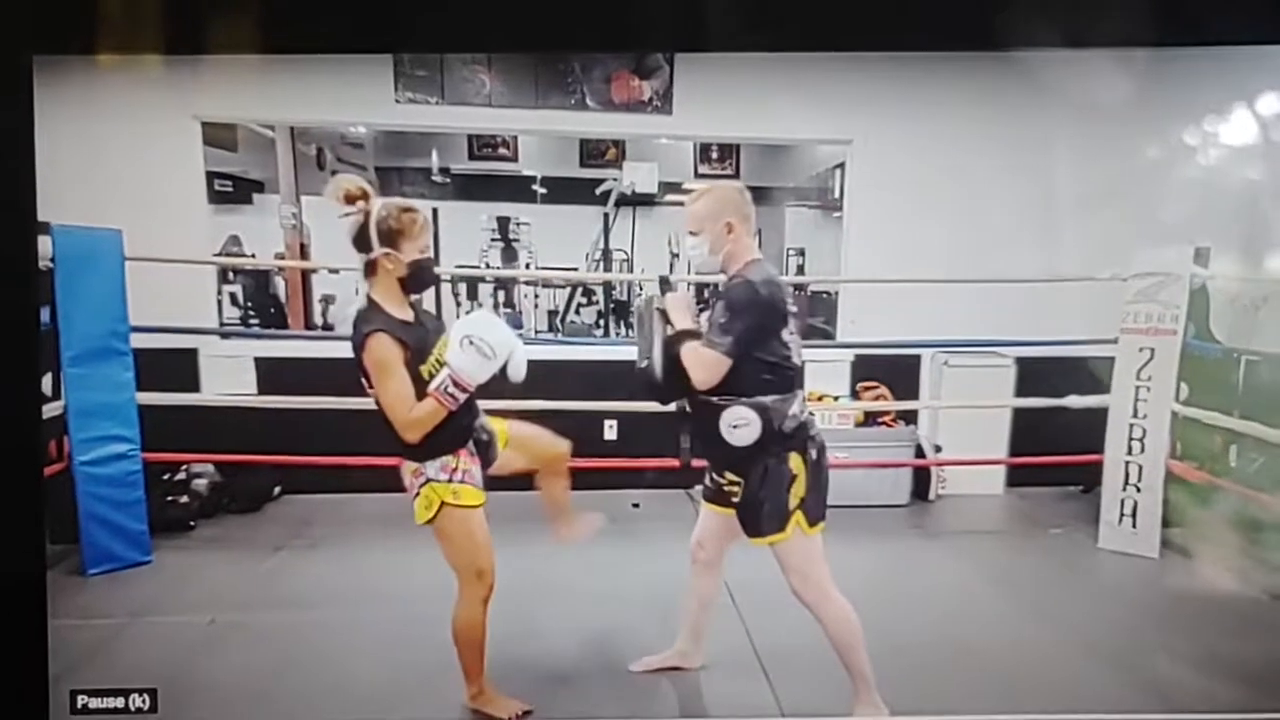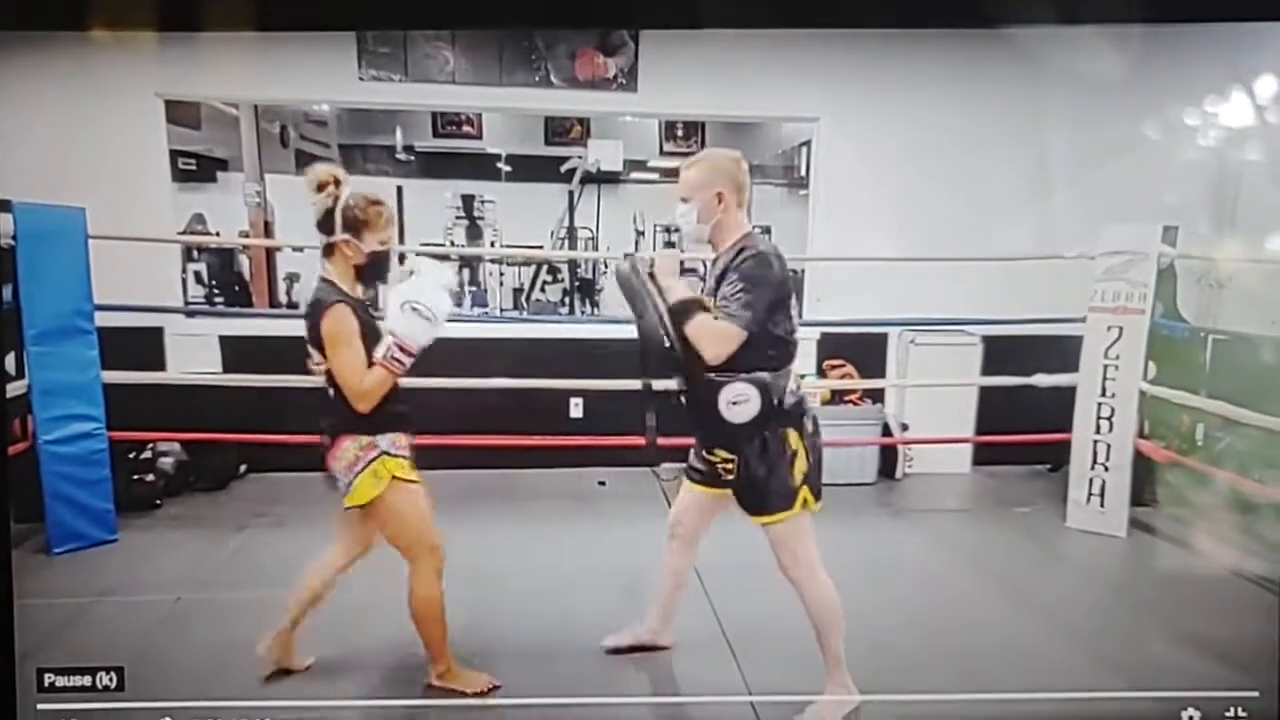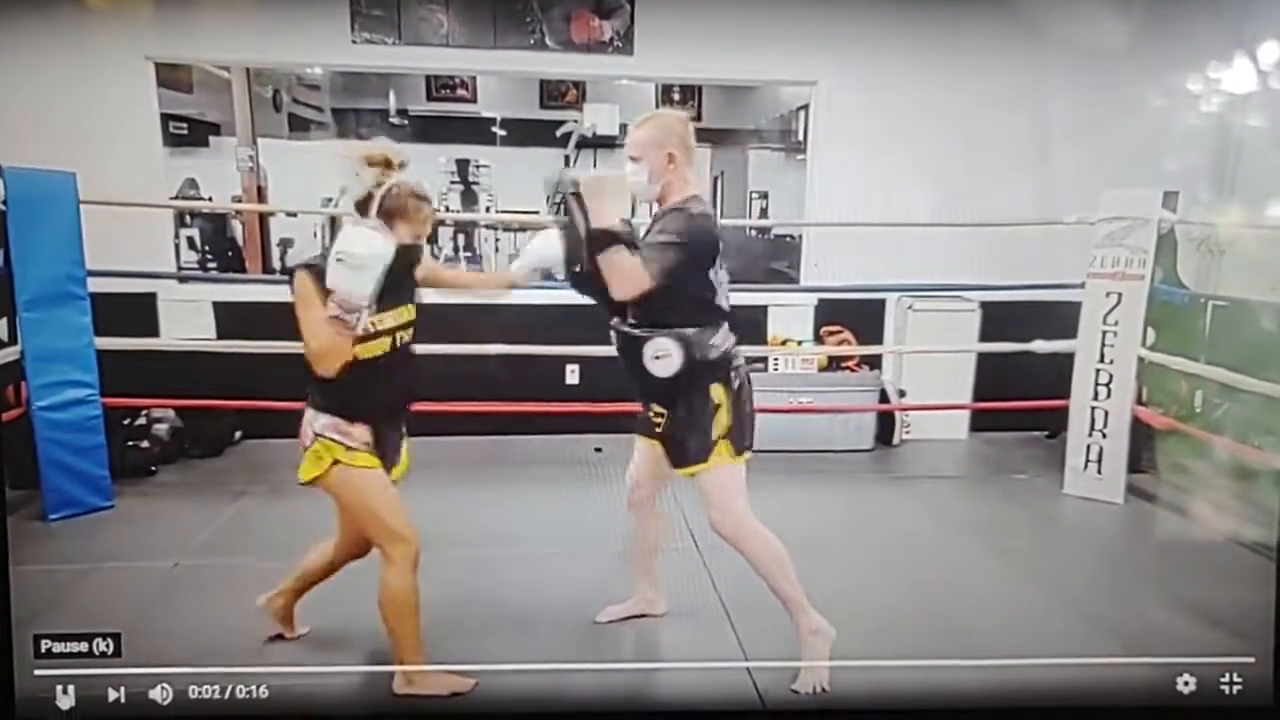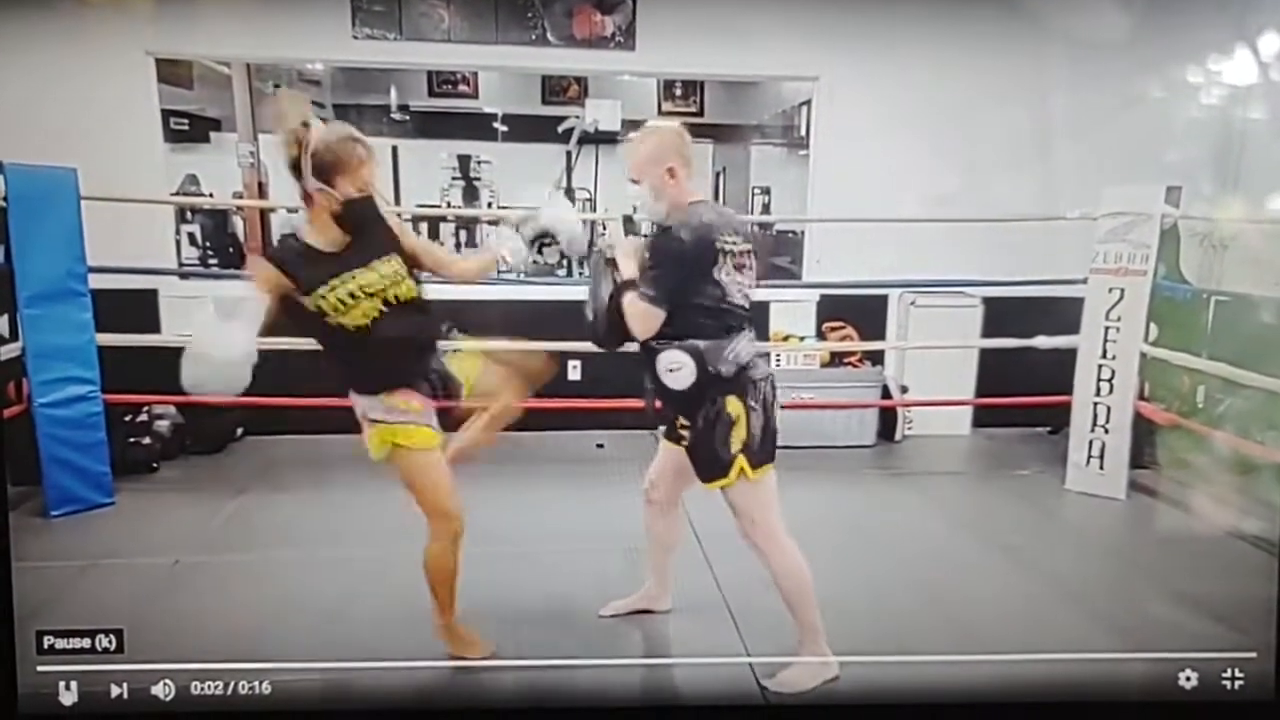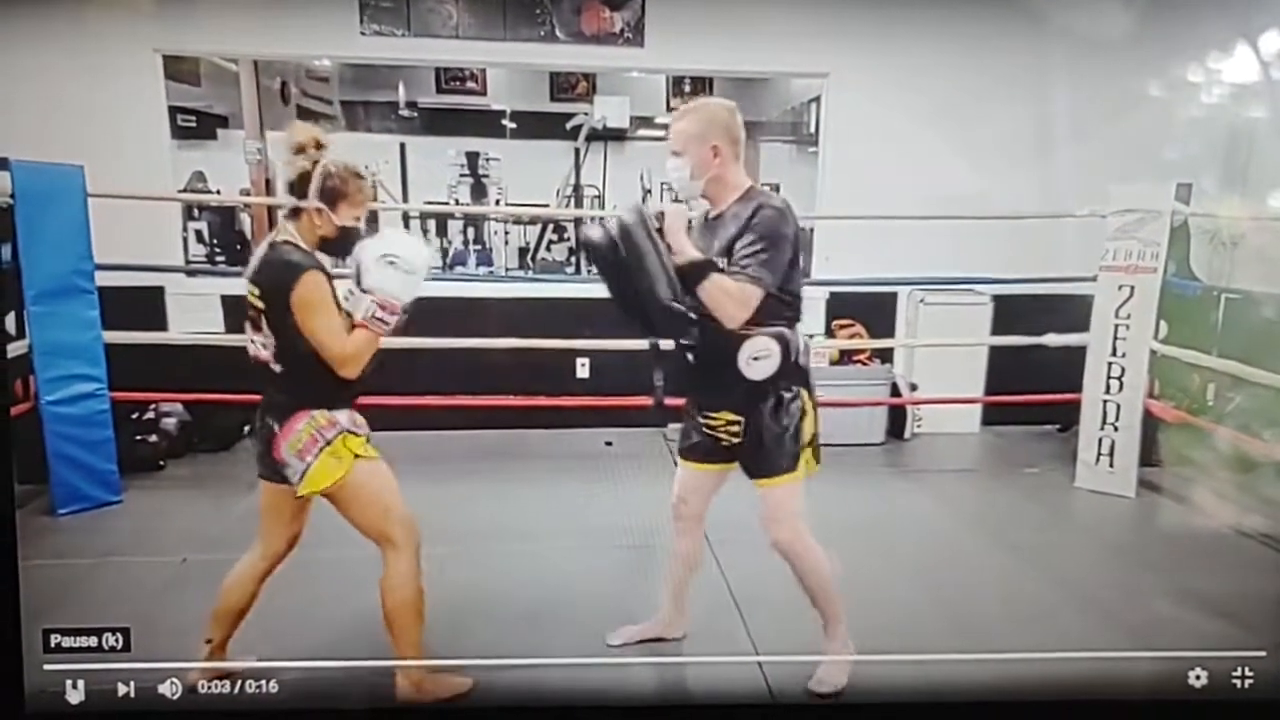
dt=1s
person 1, frame 1
left shoulder: (751, 290)
right shoulder: (756, 284)
left elbow: (705, 373)
left wrist: (681, 322)
right wrist: (691, 333)
left hip: (779, 457)
right hip: (743, 453)
left knee: (811, 585)
right knee: (704, 550)
right ankle: (687, 649)
person 1, frame 2
left shoulder: (759, 262)
right shoulder: (729, 260)
left elbow: (717, 347)
left wrist: (675, 290)
right wrist: (683, 299)
left hip: (771, 436)
left knee: (798, 562)
right knee: (682, 526)
right ankle: (657, 627)
person 1, frame 3
left shoulder: (691, 222)
right shoulder: (669, 217)
left elbow: (628, 286)
right elbow: (633, 287)
left wrist: (600, 216)
right wrist: (594, 253)
left hip: (705, 387)
right hip: (665, 387)
left knee: (730, 518)
right knee: (640, 490)
left ankle: (811, 627)
right ankle: (648, 594)
person 1, frame 4
left shoulder: (676, 236)
right shoulder: (728, 224)
left elbow: (643, 324)
left wrist: (628, 271)
right wrist: (646, 269)
left hip: (726, 400)
right hip: (707, 394)
left knee: (763, 529)
right knee: (659, 490)
left ankle: (817, 652)
right ankle: (656, 592)
person 1, frame 5
left shoulder: (768, 216)
right shoulder: (711, 219)
left elbow: (735, 308)
left wrist: (684, 250)
right wrist: (665, 255)
left hip: (771, 397)
right hip: (714, 393)
left knee: (786, 532)
right knee: (685, 507)
left ankle: (838, 640)
right ankle: (671, 619)
person 2, frame 1
left shoulder: (405, 302)
right shoulder: (379, 333)
right elbow: (403, 420)
left wrist: (492, 353)
right wrist: (465, 369)
left hip: (463, 426)
right hip: (436, 461)
left knee: (553, 449)
right knee: (476, 582)
left ankle: (565, 522)
person 2, frame 2
left shoulder: (343, 293)
right shoulder: (335, 310)
left elbow: (370, 353)
right elbow: (364, 395)
left wrist: (412, 308)
right wrist: (407, 337)
left hip: (376, 440)
right hip: (368, 446)
left knee: (353, 545)
right knee: (427, 556)
left ankle: (280, 643)
right ankle: (443, 668)
person 2, frame 3
left shoulder: (401, 264)
right shoulder: (313, 275)
left elbow: (476, 280)
right elbow: (326, 363)
right wrist: (348, 297)
left hip: (382, 427)
right hip: (338, 433)
left knee: (357, 539)
right knee: (403, 546)
left ankle: (282, 602)
right ankle: (412, 672)
person 2, frame 4
left shoulder: (379, 225)
right shoulder: (285, 262)
left elbow: (453, 266)
left wrist: (511, 246)
left hip: (434, 362)
right hip: (390, 399)
left knee: (530, 373)
right knee: (448, 518)
left ankle: (458, 448)
right ankle: (451, 630)
person 2, frame 5
left shoulder: (269, 256)
right shoulder: (303, 275)
right elbow: (348, 361)
left wrist: (364, 295)
right wrist: (387, 300)
left hip: (280, 424)
right hip: (319, 429)
left knee: (269, 549)
right knee: (402, 539)
left ankle: (211, 657)
right ankle: (414, 675)
